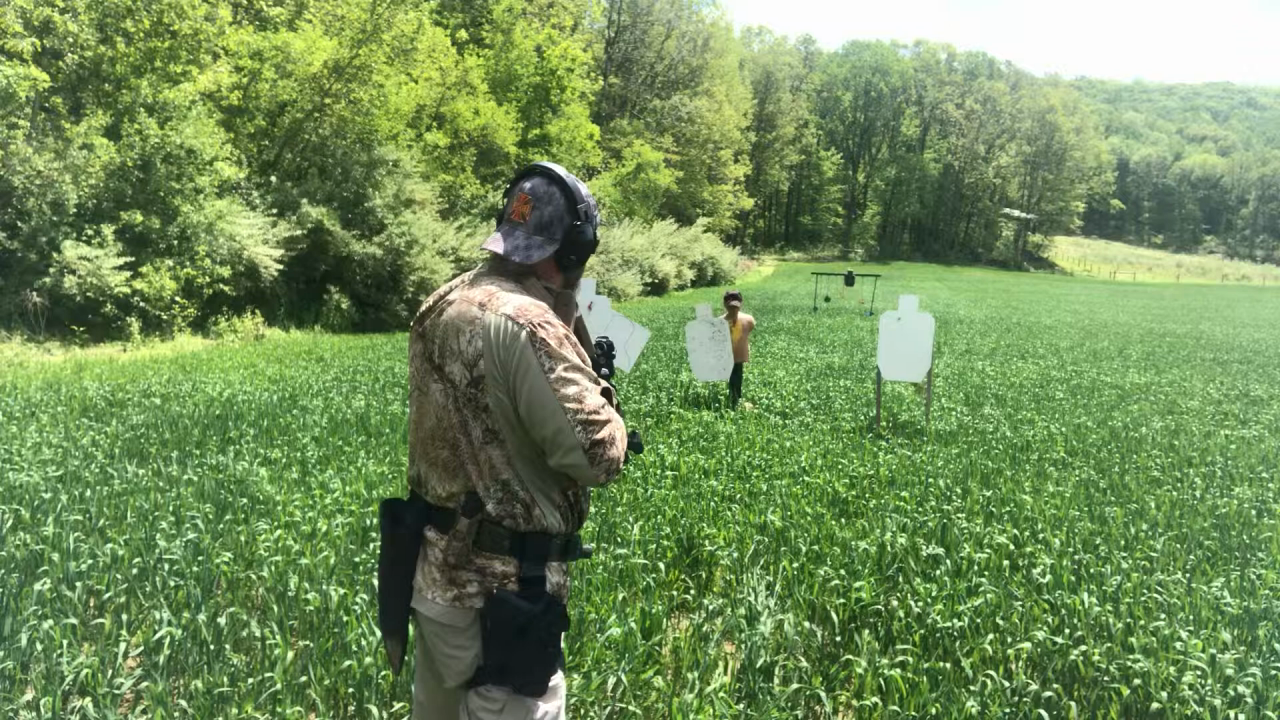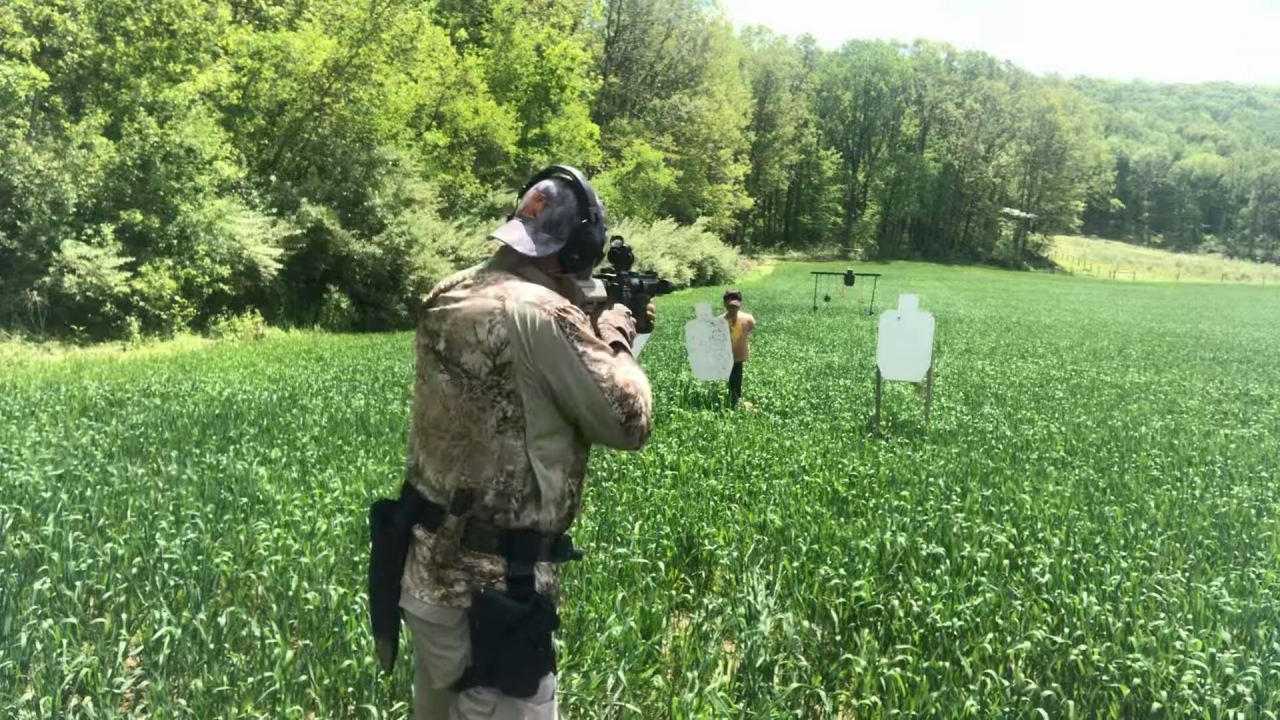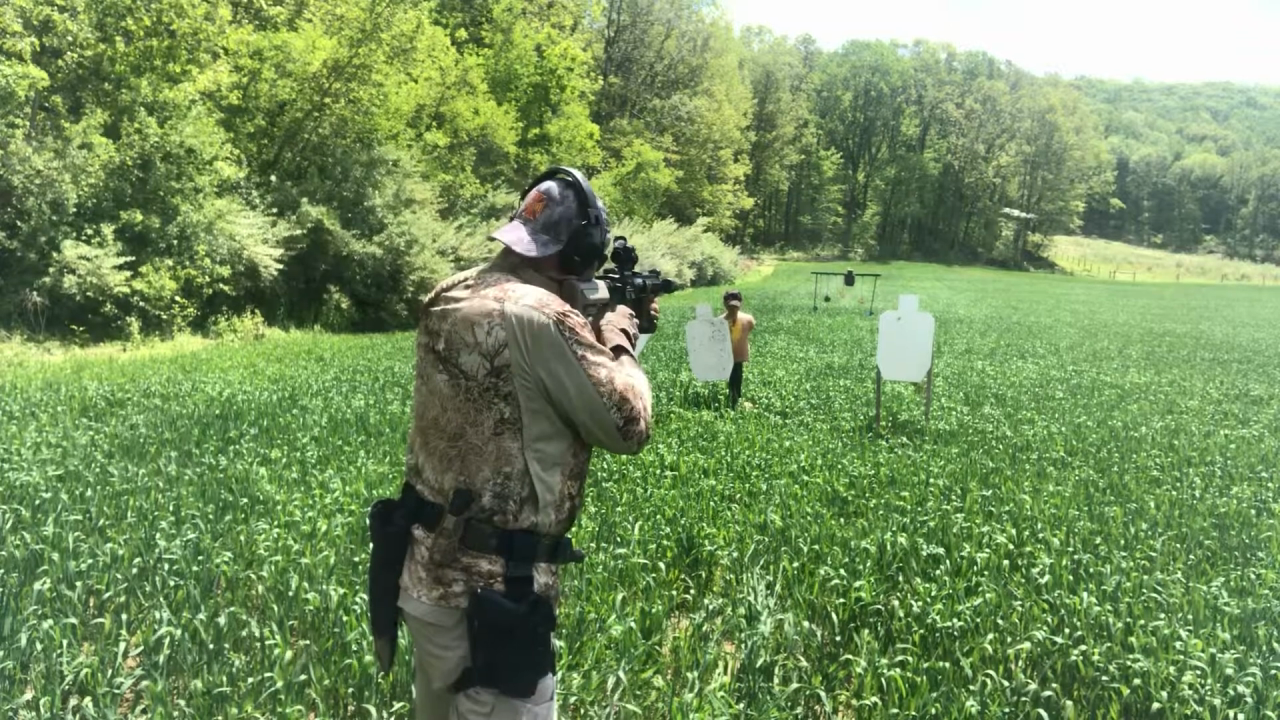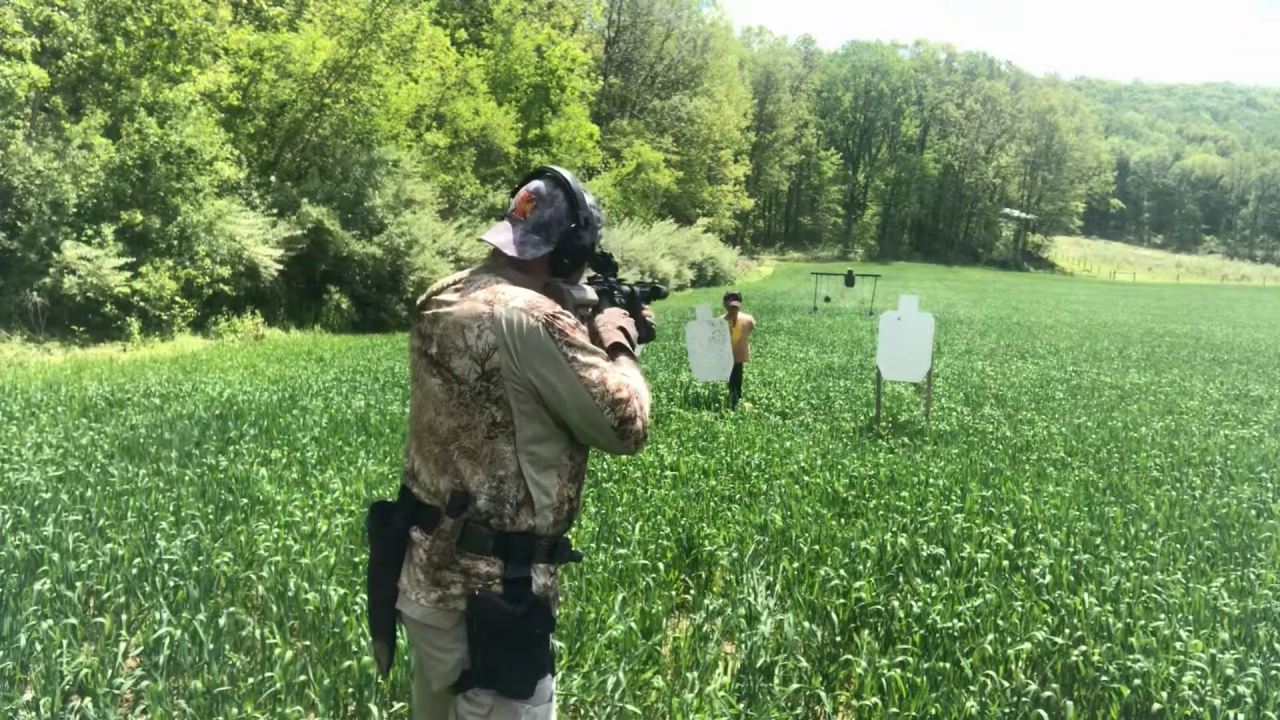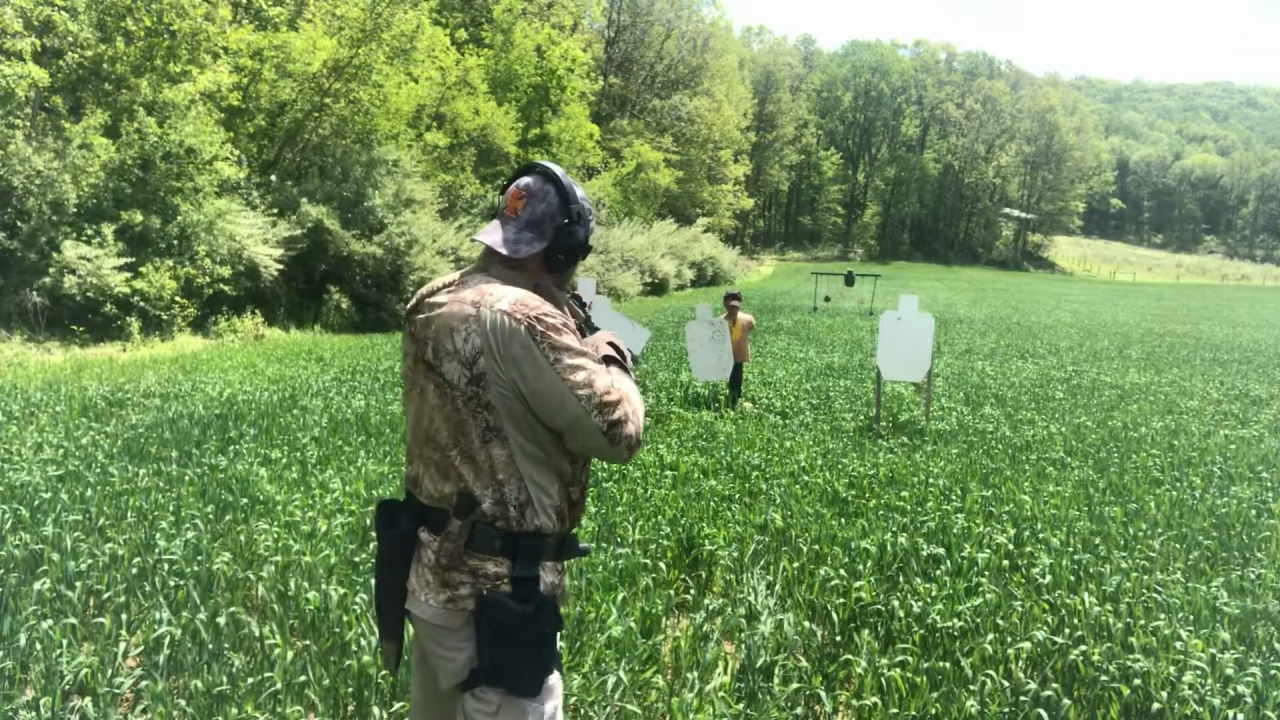
dt=0.5s
person 1, frame 1
left shoulder: (441, 303)
right shoulder: (527, 324)
right elbow: (594, 455)
right wrist: (599, 394)
left hip: (436, 573)
right hip: (500, 588)
person 1, frame 2
left shoulder: (446, 299)
right shoulder: (542, 316)
right elbow: (627, 422)
left wrist: (595, 324)
right wrist: (615, 333)
left hip: (426, 570)
right hip: (492, 585)
person 1, frame 3
left shoulder: (447, 298)
right shoulder: (542, 318)
right elbow: (628, 426)
left wrist: (592, 330)
right wrist: (618, 337)
left hip: (427, 569)
right hip: (491, 585)
person 1, frame 4
left shoulder: (440, 302)
right shoulder: (534, 321)
right elbow: (625, 425)
left wrist: (586, 334)
right wrist: (617, 344)
left hip: (425, 572)
right hip: (491, 586)
person 1, frame 5
left shoulder: (431, 302)
right shoulder: (525, 321)
right elbow: (615, 434)
left wrist: (572, 352)
right wrist: (608, 363)
left hip: (431, 569)
right hip: (497, 583)
